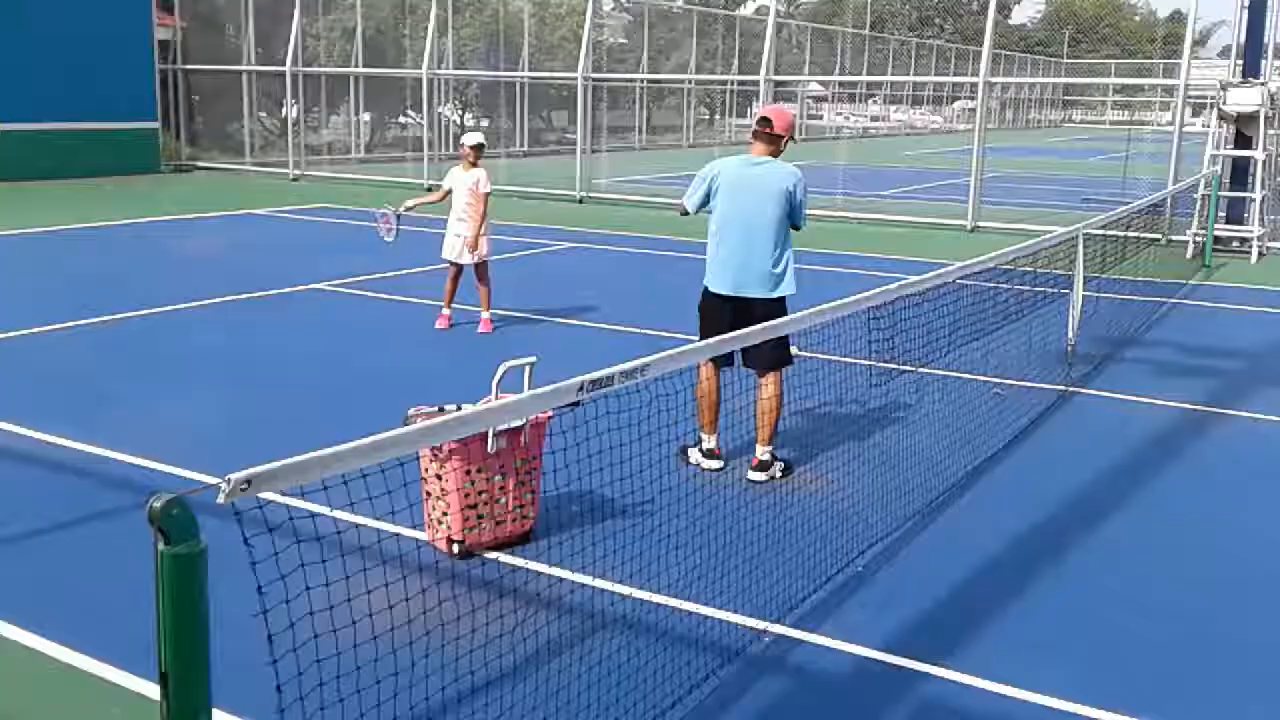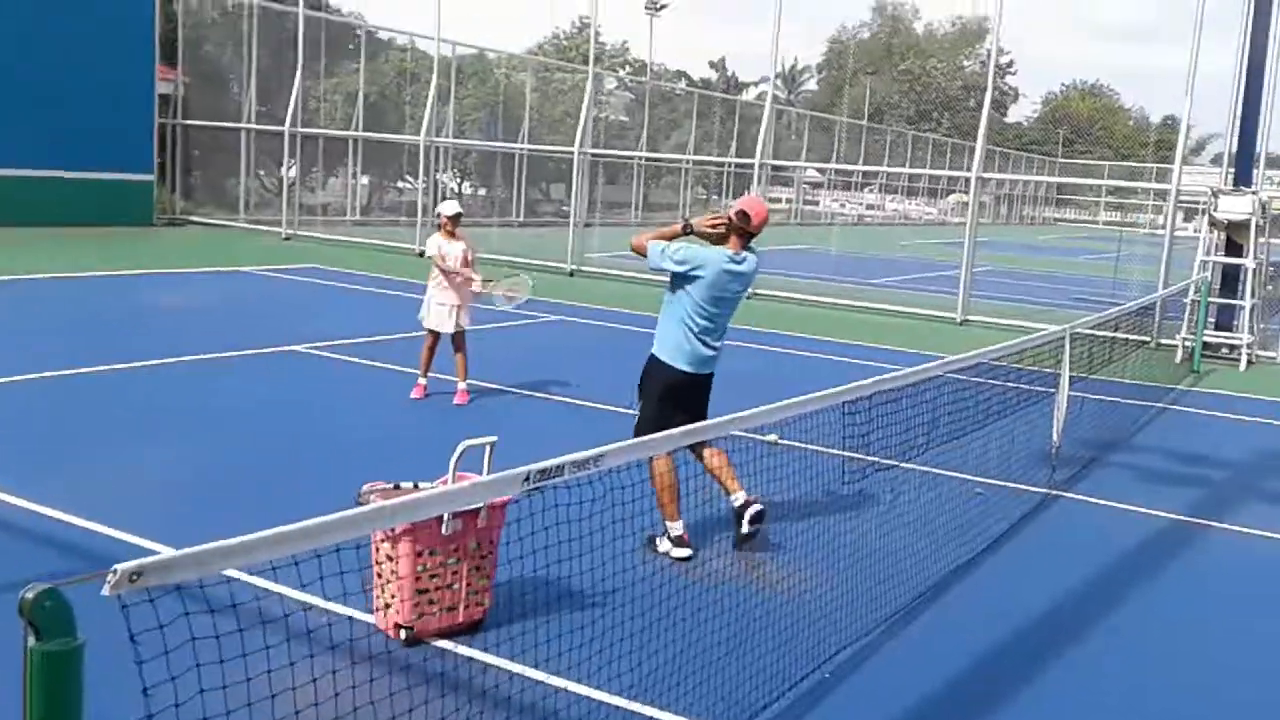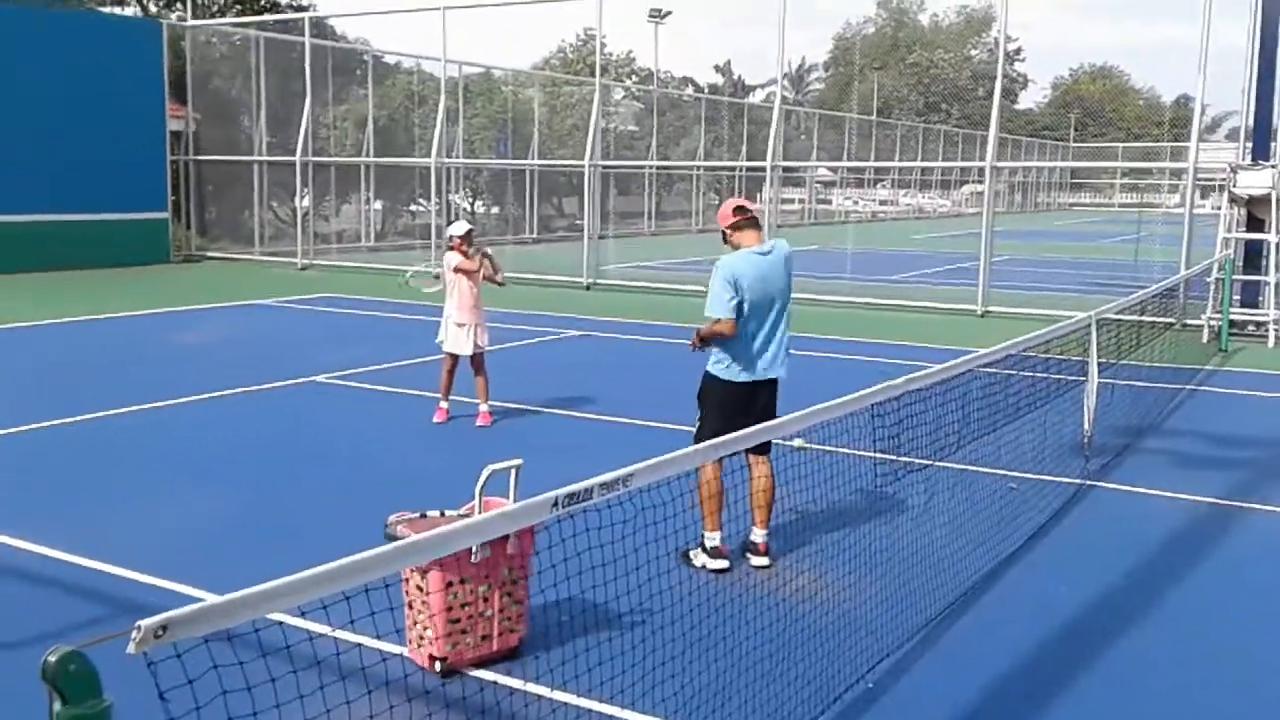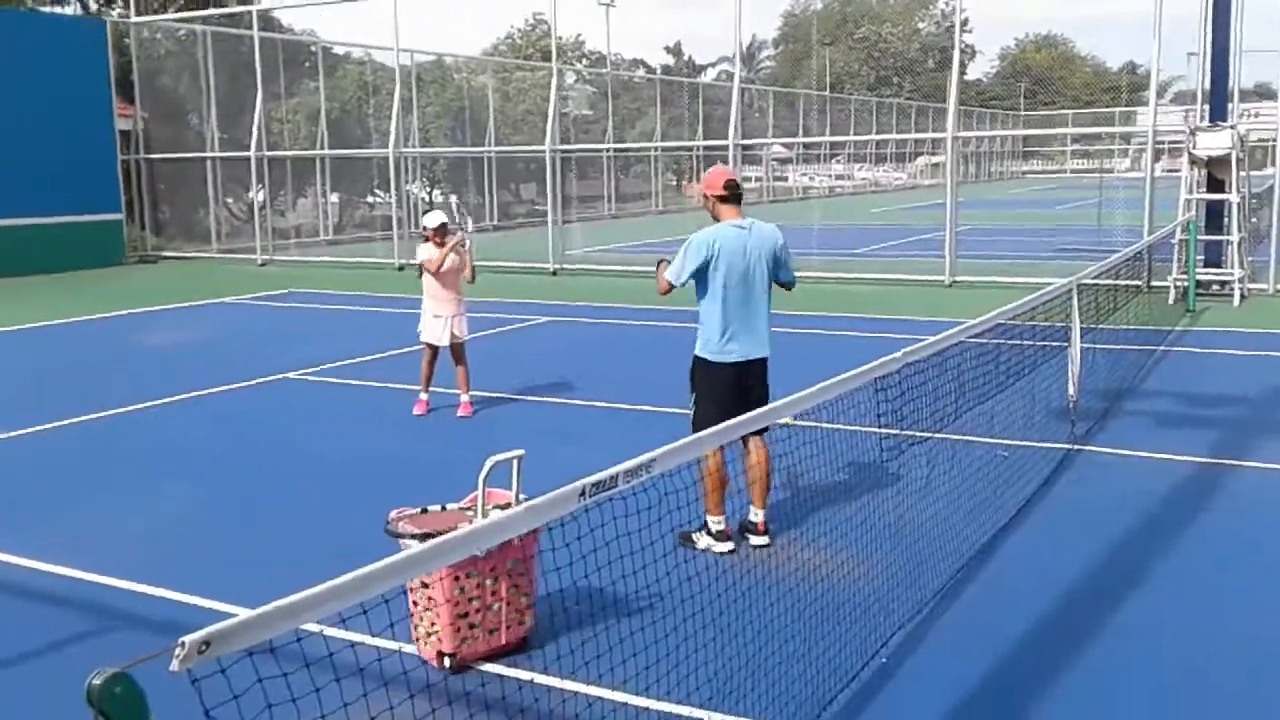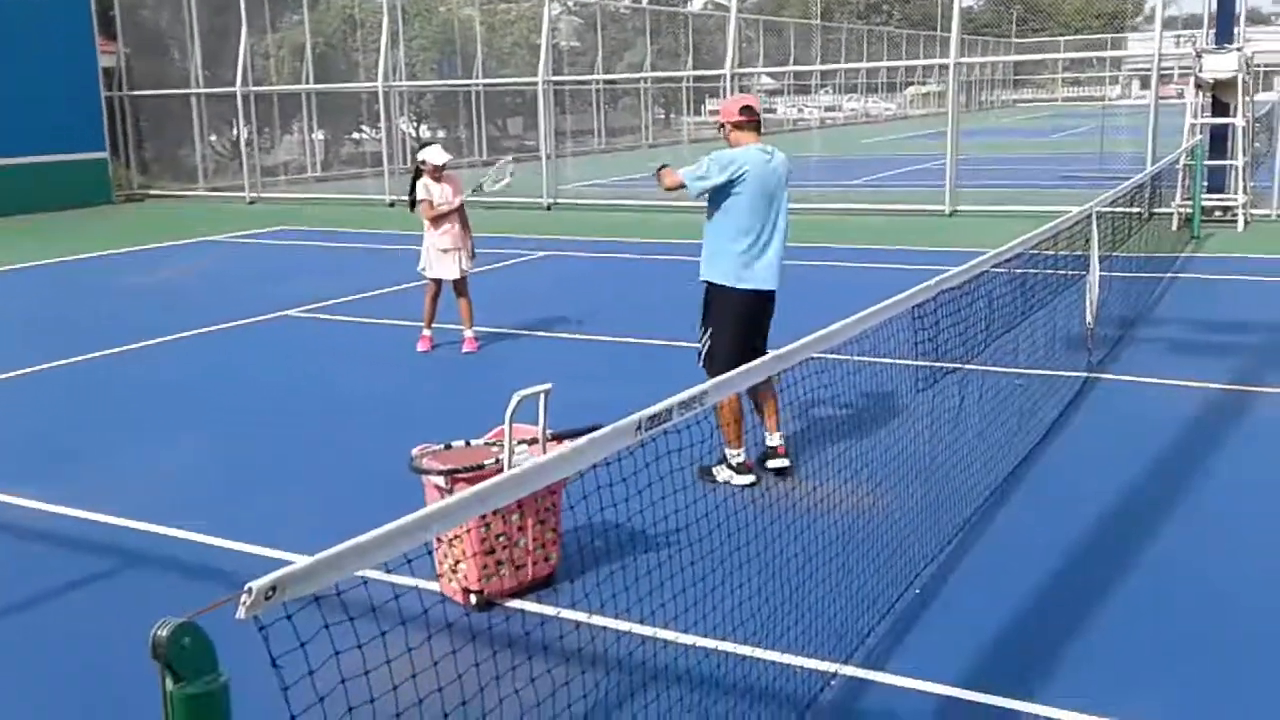
dt=0.7s
person 1, frame 1
left shoulder: (718, 169)
right shoulder: (791, 176)
left elbow: (685, 207)
right elbow: (796, 224)
left hip: (720, 286)
right hip: (768, 290)
left knee: (709, 363)
right knee: (769, 373)
left ankle: (708, 448)
right ankle: (763, 459)
person 1, frame 2
left shoulder: (696, 258)
right shoulder: (749, 265)
left elbow: (638, 243)
left wrist: (690, 227)
right wrist: (714, 237)
left hip: (668, 365)
right hip: (702, 368)
left knee: (659, 448)
right knee: (700, 442)
left ankle: (675, 536)
right ankle: (742, 500)
person 1, frame 3
left shoulder: (728, 266)
right shoulder: (782, 251)
left elbow: (725, 328)
left wrist: (702, 334)
left hip: (728, 377)
right hip: (768, 376)
left knee: (709, 457)
right knee: (759, 457)
left ankle: (712, 547)
right ankle: (759, 543)
person 1, frame 4
left shoulder: (705, 240)
right shoulder: (771, 235)
left elbow: (664, 287)
right elbow: (788, 283)
left wrist: (663, 266)
left hip: (715, 357)
right hip: (756, 354)
right knee: (754, 438)
left ankle: (716, 529)
right ankle: (758, 522)
person 1, frame 5
left shoulder: (731, 160)
right shoulder: (779, 163)
left elbow: (672, 182)
left wrist: (663, 169)
right wrist: (706, 173)
left hip: (728, 283)
right hip: (763, 283)
left knee: (722, 374)
right knee: (753, 366)
left ankle: (735, 462)
right ankle: (776, 446)
person 2, frame 1
left shoulder: (481, 174)
right shoulder: (454, 172)
left elbow: (483, 209)
right elbow: (440, 195)
left wrist: (475, 236)
right wrist: (415, 202)
left hip: (474, 232)
right hip: (455, 230)
left knee: (481, 275)
right knee: (453, 273)
left ankle: (486, 317)
right ankle: (446, 313)
person 2, frame 2
left shoulder: (463, 243)
right shoulder: (433, 241)
left elbow: (469, 270)
right elbow: (441, 267)
left wrist: (475, 280)
right wrist: (462, 271)
left hip: (459, 300)
right hip: (437, 298)
left knee: (459, 344)
right knee: (430, 342)
left ankle: (462, 387)
right ankle: (421, 382)
person 2, frame 3
left shoulder: (477, 262)
right shoulder: (450, 257)
left elbow: (500, 280)
right elbow: (474, 267)
left wrist: (488, 256)
right wrist: (478, 255)
left hip: (475, 320)
right hip: (455, 320)
left knee: (479, 366)
right knee: (449, 365)
left ankle: (484, 409)
right ankle: (443, 406)
person 2, frame 4
left shoulder: (457, 251)
right shoulder: (423, 249)
left elbow: (469, 278)
right elbow: (434, 268)
left wrist: (466, 250)
right wrist: (449, 246)
left hip: (454, 310)
right hip: (433, 310)
left knee: (459, 355)
right knee: (429, 355)
left ankle: (465, 399)
right ankle: (423, 398)
person 2, frame 5
left shoulder: (452, 180)
right shoulder: (423, 185)
left elbow: (462, 213)
right elbow: (429, 215)
left wrist: (469, 240)
right wrist: (452, 206)
left hip: (458, 243)
right hip: (436, 245)
left knee: (462, 290)
right knee: (433, 290)
left ankle: (469, 334)
right ankle: (426, 334)
